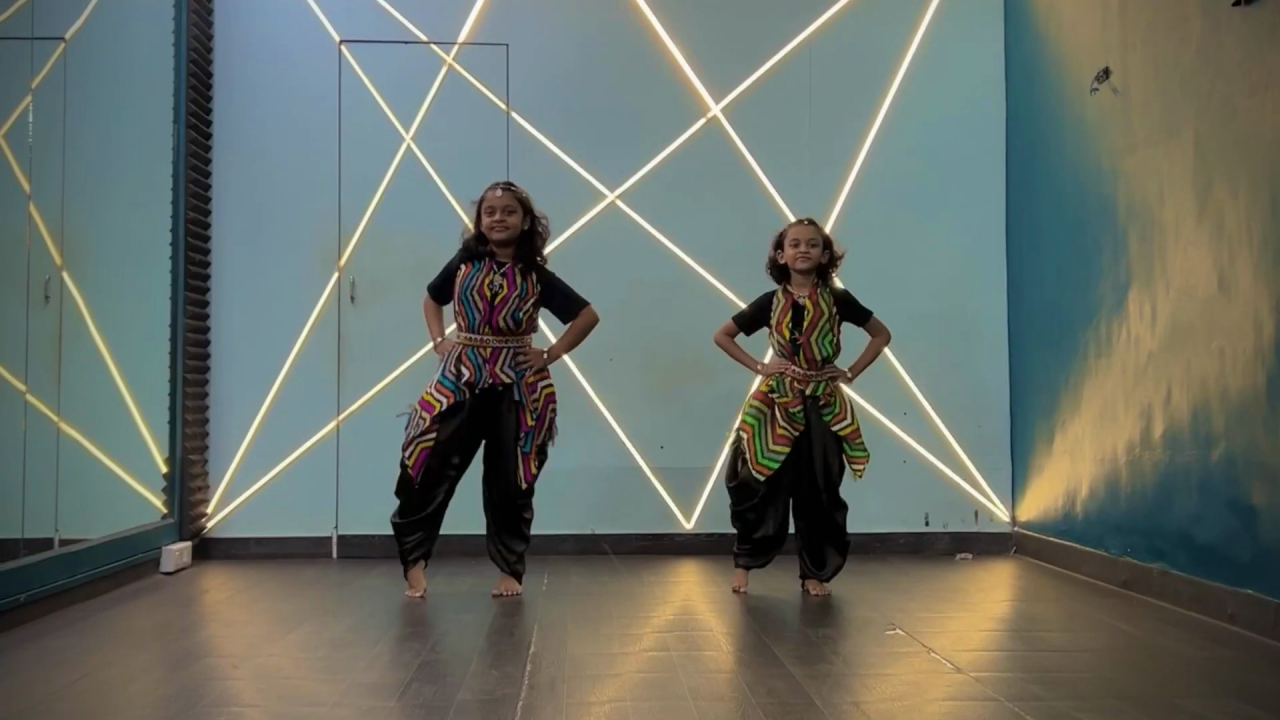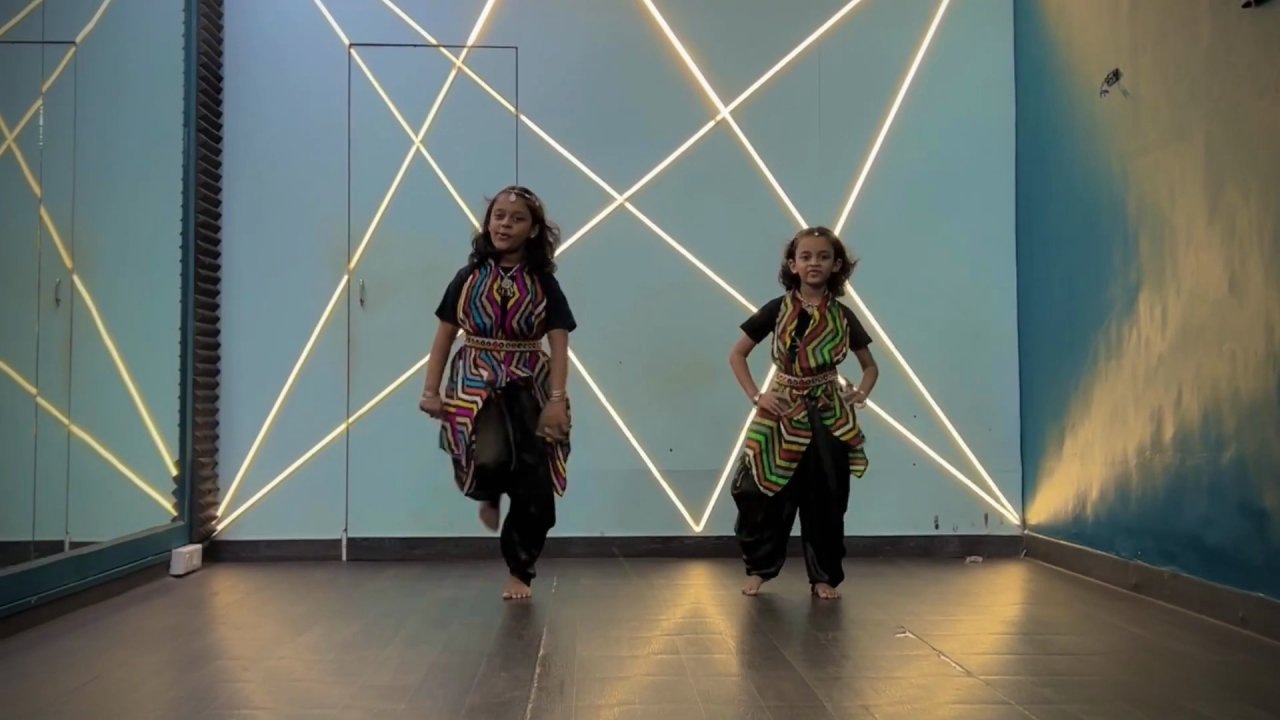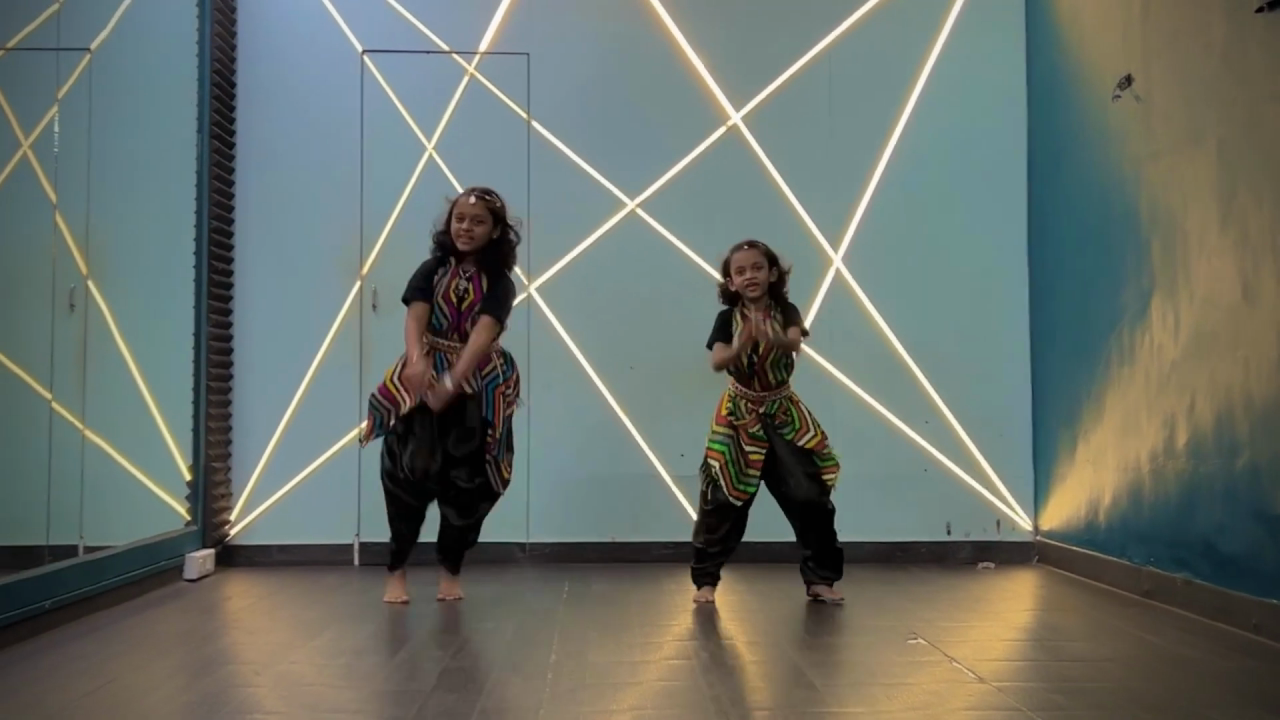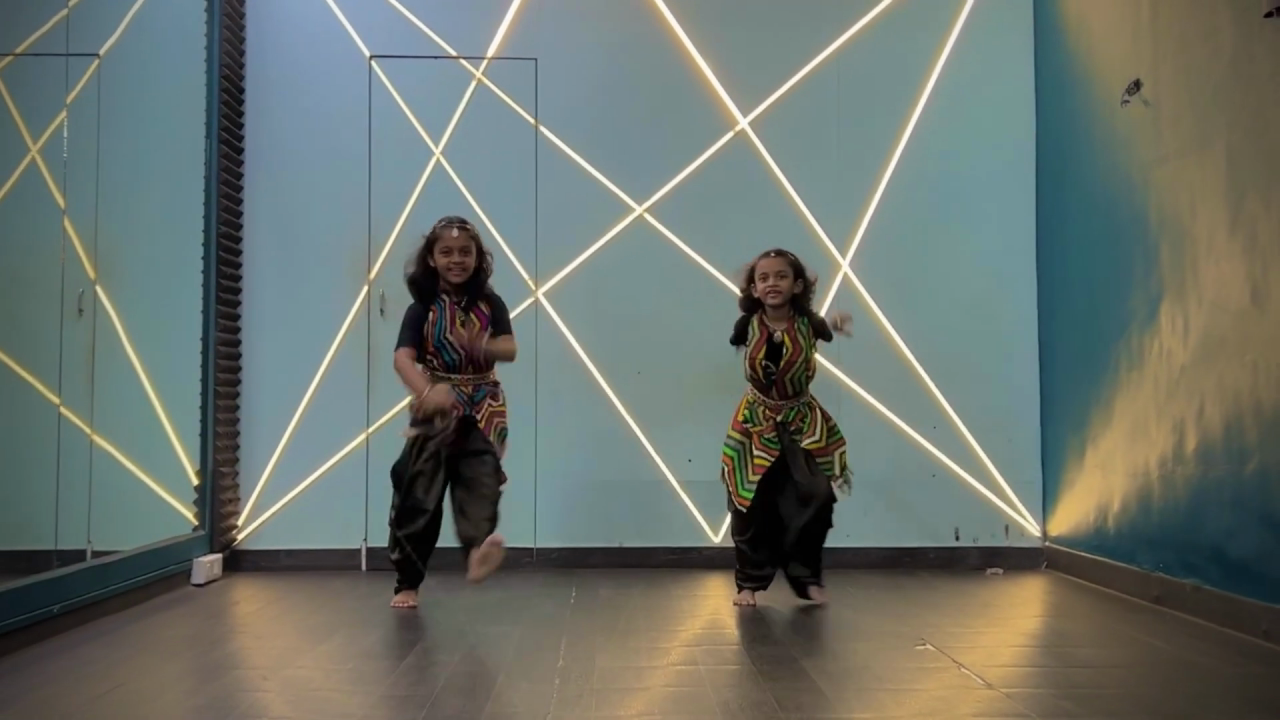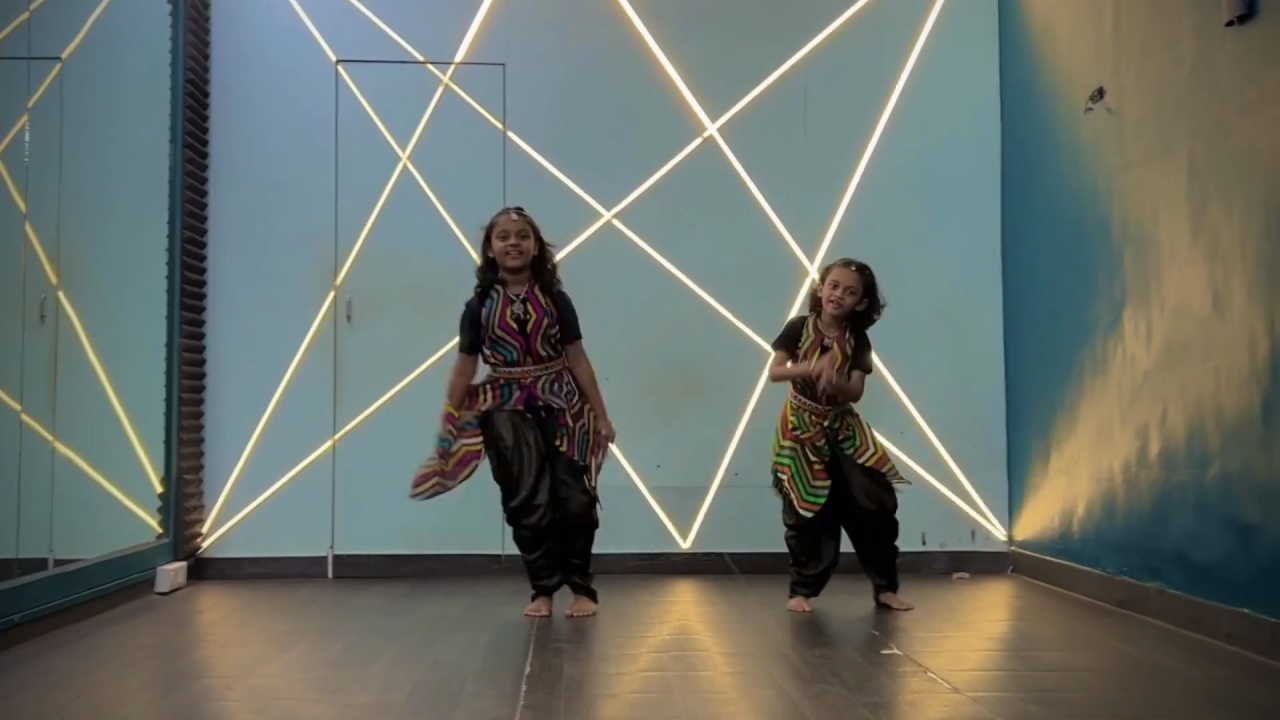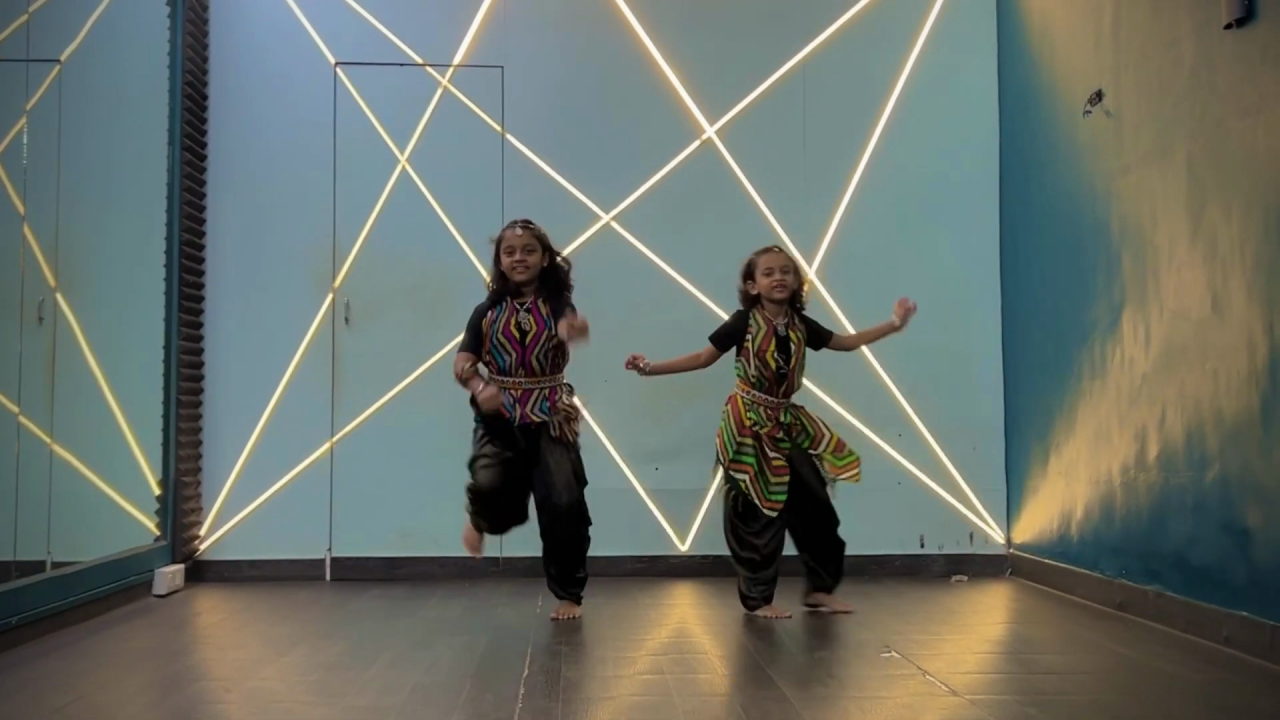
dt=0.5s
person 1, frame 1
left shoulder: (536, 275)
right shoulder: (464, 263)
left elbow: (586, 317)
right elbow: (431, 300)
left wrist: (552, 355)
right wrist: (439, 339)
left hip: (516, 385)
right hip: (460, 381)
left knee: (510, 479)
right knee: (430, 473)
left ankle: (510, 569)
right ankle: (415, 562)
person 1, frame 2
left shoulder: (543, 281)
right shoulder: (469, 276)
left elbow: (558, 342)
right elbow: (445, 331)
left wrist: (558, 400)
right wrist: (432, 386)
left hip: (529, 386)
right hip: (476, 380)
left knee: (532, 482)
right knee: (490, 459)
left ankle: (520, 572)
right ankle: (489, 497)
person 1, frame 3
left shoulder: (497, 280)
right shoulder: (431, 270)
left elbow: (485, 335)
right elbow: (413, 321)
left wrist: (455, 377)
right wrist: (415, 359)
left hip: (477, 385)
right hip: (425, 375)
left knee: (466, 481)
right knee: (410, 472)
left ankle: (449, 570)
right ankle: (397, 569)
person 1, frame 4
left shoulder: (490, 305)
right shoulder: (421, 310)
left elbow: (510, 350)
right elbow: (404, 360)
left wrist: (479, 344)
right wrist: (428, 392)
left hip: (481, 409)
right hip: (434, 411)
left knee: (481, 480)
right knee: (418, 501)
left ankle: (480, 547)
right ankle: (407, 584)
person 1, frame 5
left shoulder: (554, 297)
right shoulder: (481, 302)
left elbow: (577, 356)
right elbow: (463, 366)
left wrist: (600, 414)
right wrist: (453, 424)
left hip: (559, 403)
right hip: (508, 407)
left knee: (573, 500)
right knee: (528, 502)
left ankle: (582, 589)
right ankle: (542, 590)
person 1, frame 6
left shoulder: (557, 306)
right shoulder: (487, 311)
left elbow: (575, 327)
right elbow: (462, 364)
left wrist: (573, 327)
right wrist: (480, 387)
left hip: (549, 417)
right hip: (499, 417)
left knee: (564, 507)
right knee: (491, 487)
left ankle: (569, 594)
right ankle: (481, 517)
person 2, frame 1
left shoulder: (836, 299)
right shoulder: (770, 302)
left elbow: (882, 335)
right elbow: (722, 336)
left wrist: (850, 373)
right wrist: (757, 367)
left hip: (823, 404)
right hip: (778, 401)
left knee: (819, 492)
right knee: (760, 483)
left ankle: (815, 571)
right ankle: (745, 561)
person 2, frame 2
left shoulder: (842, 315)
right shoulder: (777, 309)
left elbow: (869, 365)
right elbow: (737, 354)
left wrist: (861, 392)
right wrist: (755, 396)
left hip: (828, 411)
right hip: (782, 411)
left knee: (827, 498)
right knee: (764, 494)
left ankle: (823, 576)
right ankle: (758, 569)
person 2, frame 3
left shoulder: (785, 311)
right shoulder: (726, 320)
left elbow: (794, 341)
right elbow: (717, 362)
left wrist: (767, 331)
right wrist: (742, 340)
left hip: (782, 414)
right hip: (738, 418)
left knee: (809, 498)
right knee: (723, 502)
left ankle: (820, 578)
right ankle: (706, 579)
person 2, frame 4
left shoulder: (809, 324)
right shoulder: (747, 325)
left hip: (802, 422)
right hip: (756, 422)
left knee: (812, 498)
right knee: (752, 506)
left ankle: (807, 579)
right ankle: (750, 584)
person 2, frame 5
left shoulder: (857, 340)
right shoulder: (799, 328)
left elbow: (853, 390)
right elbow: (777, 370)
left wrist: (838, 379)
right wrist: (811, 366)
left hip: (844, 429)
right hip: (801, 429)
left knee: (876, 508)
right knee: (808, 514)
left ankle: (885, 587)
right ankle: (802, 590)
person 2, frame 6
left shoulder: (802, 325)
right shoulder: (743, 323)
left elbow: (846, 342)
right elbow: (704, 358)
left wrist: (893, 325)
right wrist: (652, 368)
left hip: (787, 422)
right hip: (749, 423)
left knee: (815, 507)
right knee: (759, 513)
left ankle: (820, 588)
right ankle: (757, 598)
